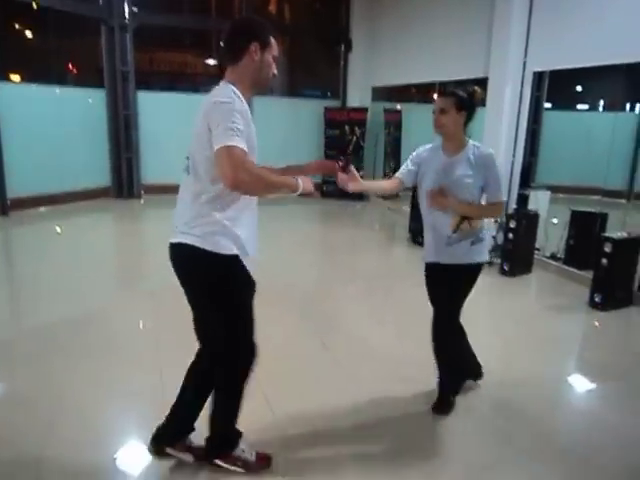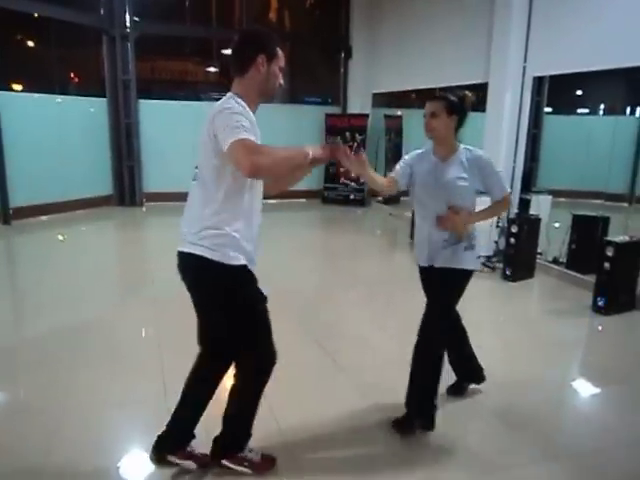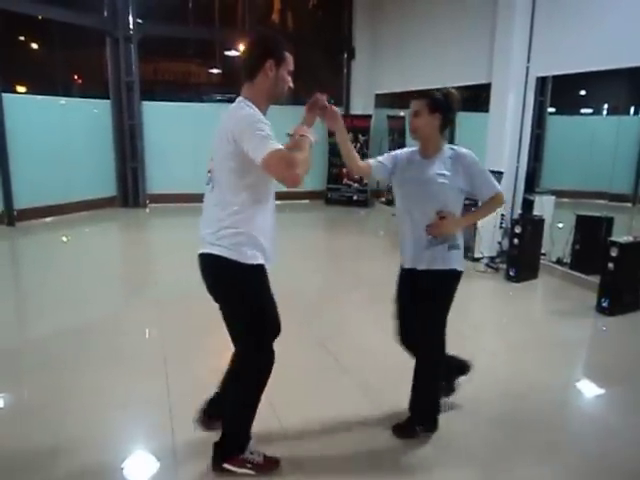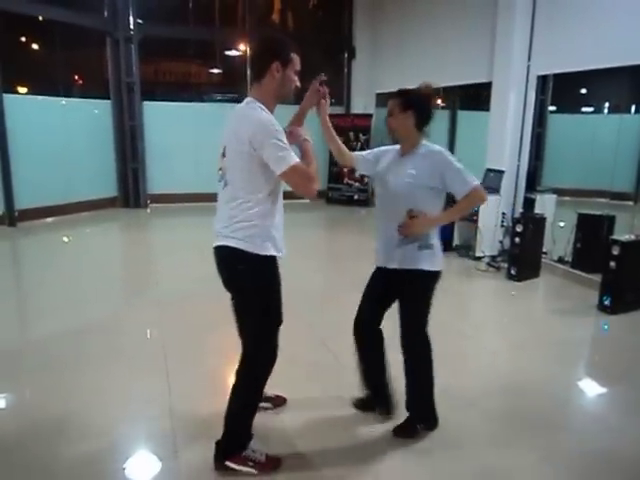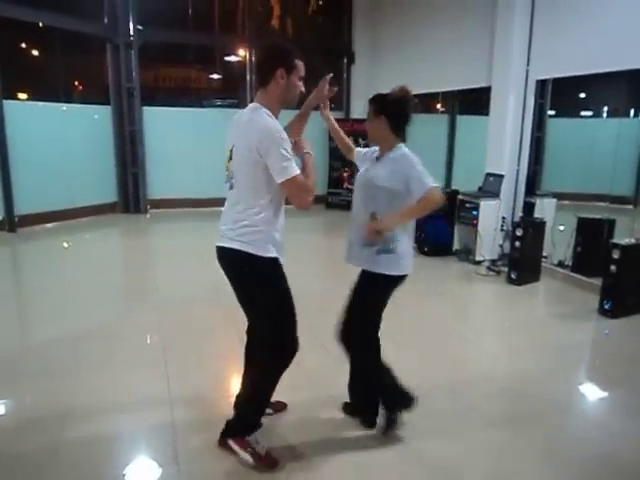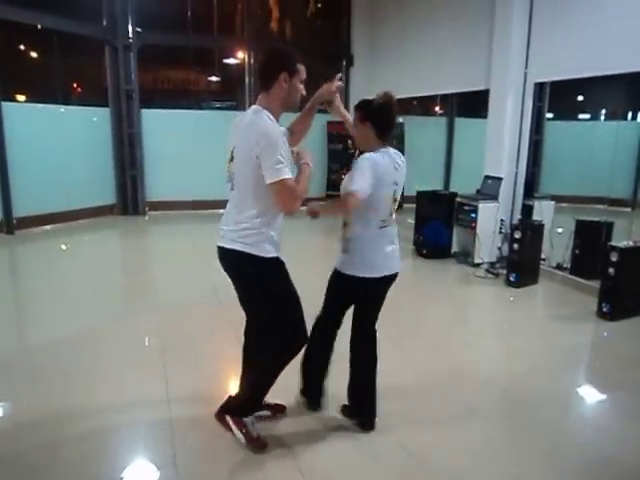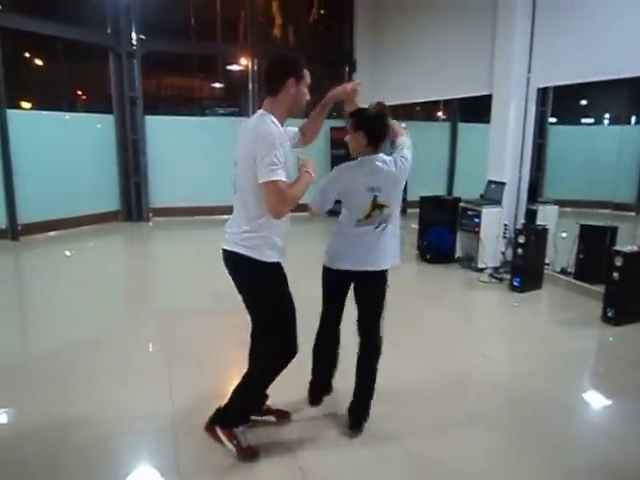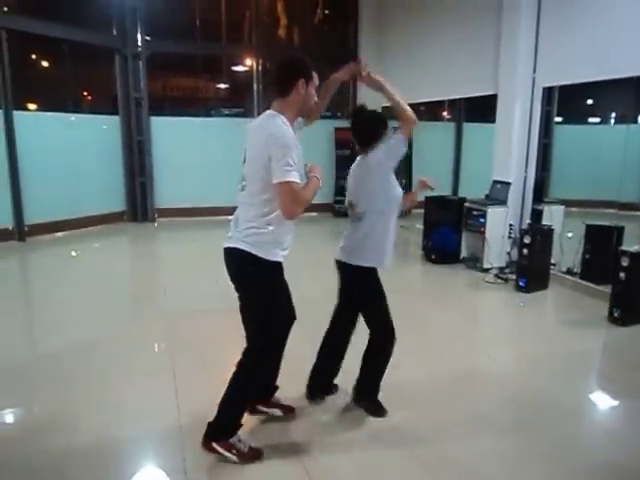
dt=0.2s
person 1, frame 1
left shoulder: (228, 102)
right shoulder: (227, 102)
left elbow: (247, 173)
right elbow: (238, 177)
left wrist: (304, 168)
right wrist: (296, 184)
left hip: (206, 249)
right hip: (210, 253)
left knee: (220, 349)
right knee: (235, 352)
left ankle: (173, 435)
right ankle: (223, 446)
person 1, frame 2
left shoulder: (236, 114)
right shoulder: (232, 112)
left elbow: (266, 183)
right elbow: (255, 164)
left wrist: (310, 160)
right wrist: (305, 153)
left hip: (209, 258)
right hip: (218, 261)
left knee: (219, 354)
right knee: (258, 355)
left ankle: (173, 443)
right ankle: (231, 447)
person 1, frame 3
left shoulder: (244, 117)
right shoulder: (247, 118)
left elbow: (278, 170)
right elbow: (291, 173)
left wrist: (302, 127)
right wrist: (304, 139)
left hip: (228, 255)
right hip: (235, 259)
left knee: (263, 334)
right knee: (258, 353)
left ankle: (220, 408)
right ankle: (231, 450)
person 1, frame 4
left shoulder: (245, 116)
right shoulder: (260, 122)
left elbow: (276, 150)
right elbow: (308, 186)
left wrist: (305, 110)
right wrist: (305, 143)
left hip: (238, 247)
right hip: (249, 252)
left knee: (264, 333)
right knee: (261, 346)
left ankle: (250, 395)
right ankle: (233, 447)
person 1, frame 5
left shoulder: (246, 120)
right shoulder: (266, 129)
right elbow: (303, 197)
left wrist: (310, 107)
right wrist: (307, 154)
left hip: (235, 246)
right hip: (253, 253)
left knee: (264, 330)
right knee: (281, 342)
left ankle: (253, 399)
right ankle: (240, 430)
person 1, frame 6
left shoulder: (249, 121)
right shoulder: (266, 131)
left elbow: (289, 139)
right elbow: (290, 201)
left wrist: (317, 103)
right wrist: (306, 166)
left hip: (236, 246)
right hip: (254, 252)
left knee: (263, 327)
right knee: (292, 333)
left ankle: (250, 400)
right ankle: (238, 409)
person 1, frame 7
left shoulder: (261, 125)
right shoulder: (269, 134)
left elbow: (304, 136)
right elbow: (279, 205)
left wrist: (330, 102)
right wrist: (306, 175)
left hip: (244, 251)
right hip: (255, 256)
left knee: (268, 332)
right knee: (281, 344)
left ankle: (252, 405)
right ankle: (228, 419)
person 1, frame 8
left shoulder: (267, 123)
right shoulder: (282, 136)
left elbow: (310, 113)
right elbow: (292, 206)
left wrist: (337, 81)
right wrist: (315, 180)
left hip: (247, 250)
right hip: (257, 255)
left knee: (280, 322)
right knee: (264, 345)
left ankle: (261, 396)
right ankle: (221, 432)
person 2, frame 1
left shoulder: (482, 157)
right shoulder: (424, 155)
left elbow: (497, 208)
right elbow: (394, 185)
left wrist: (456, 205)
right wrist: (361, 185)
left hip: (468, 256)
right hip: (435, 255)
left knee: (443, 321)
right knee: (445, 320)
left ankle: (448, 387)
right ankle: (467, 368)
person 2, frame 2
left shoulder: (476, 161)
right shoulder: (415, 160)
left elbow: (504, 202)
right elbow: (387, 185)
left wrist: (468, 219)
right wrist: (363, 173)
left hip: (457, 260)
right hip: (427, 258)
left knee: (430, 332)
right knee: (445, 321)
left ankle: (420, 413)
right ankle: (470, 372)
person 2, frame 3
left shoulder: (461, 160)
right shoulder: (400, 160)
left elbow: (497, 199)
right elbow: (359, 168)
left wrist: (460, 222)
right wrist: (339, 131)
left hip: (443, 263)
right hip: (410, 262)
left knee: (427, 336)
right knee: (409, 332)
left ankle: (424, 417)
right ankle: (450, 368)
person 2, frame 4
left shoulder: (436, 158)
right shoulder: (385, 156)
left elbow: (477, 196)
right elbow: (345, 158)
left wrist: (434, 221)
right wrist: (323, 118)
left hip: (419, 263)
right hip: (388, 261)
left knee: (413, 336)
right knee: (364, 325)
left ankle: (423, 415)
right ankle: (379, 396)
person 2, frame 5
left shoulder: (403, 160)
right shoulder: (374, 157)
left elbow: (434, 198)
right elbow: (350, 150)
left wrist: (390, 221)
right wrist: (326, 116)
left hip: (385, 264)
right hip: (373, 261)
left knee: (354, 332)
right knee: (361, 331)
left ankle: (394, 397)
right ankle: (363, 404)
person 2, frame 6
left shoulder: (367, 163)
right shoulder: (396, 158)
left elbow: (351, 202)
right elbow: (365, 138)
left wrist: (321, 206)
right wrist: (339, 109)
left hip: (357, 265)
right hip: (385, 265)
left knee: (327, 323)
right knee: (364, 332)
left ankle: (313, 392)
right ankle: (363, 410)
person 2, frame 7
left shoulder: (345, 172)
right shoulder: (399, 165)
left elbow: (318, 206)
right elbow: (400, 132)
right wrist: (366, 113)
left hip: (339, 263)
right hip: (375, 266)
left knee: (329, 326)
right knee: (370, 335)
left ankle: (319, 388)
right ankle: (359, 412)
person 2, frame 8
left shoulder: (360, 169)
right shoulder: (378, 163)
right elbow: (409, 121)
left wrist: (416, 193)
right wrist: (381, 86)
left hip: (351, 260)
right hip: (362, 264)
left knee: (343, 321)
right knee: (383, 332)
left ankle: (319, 385)
right ankle: (366, 393)
